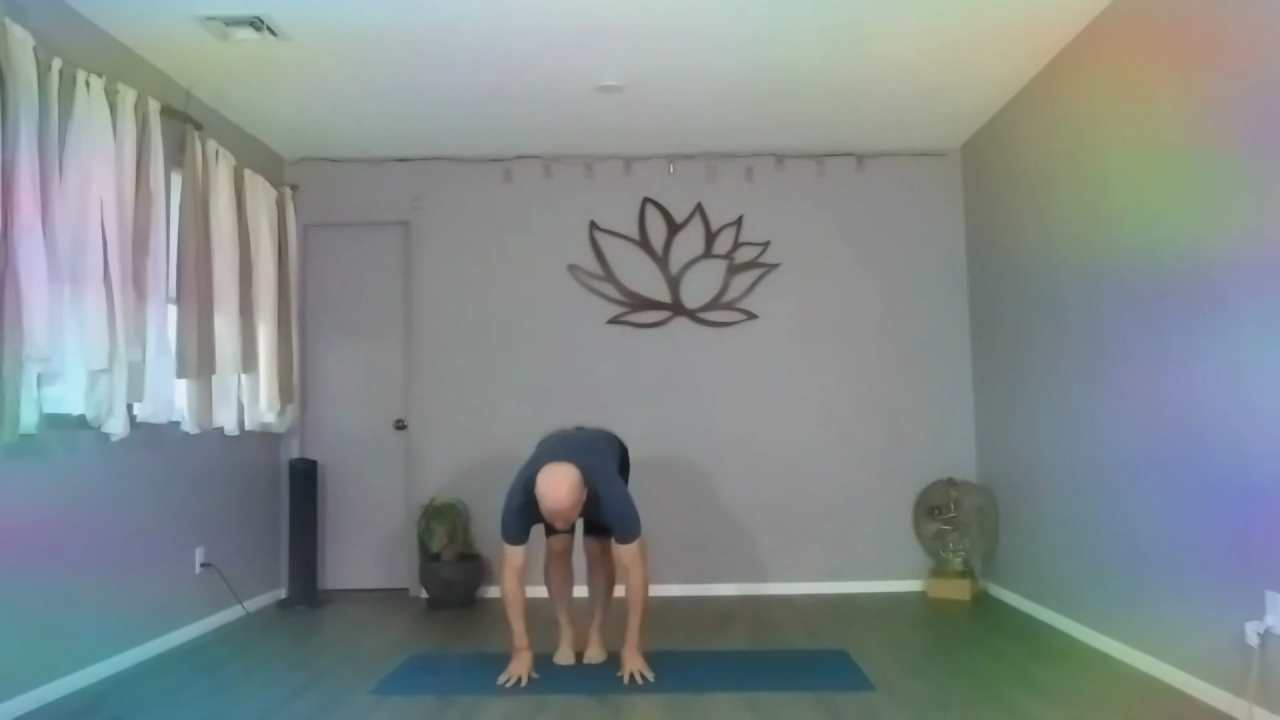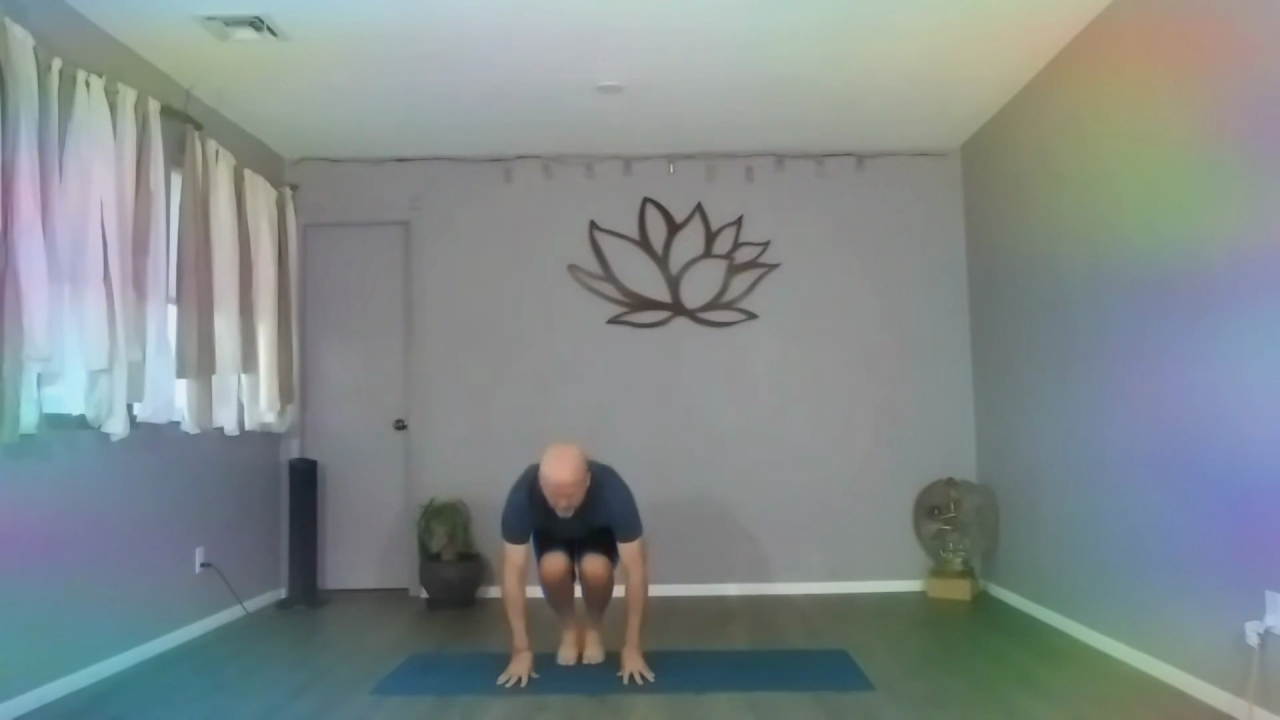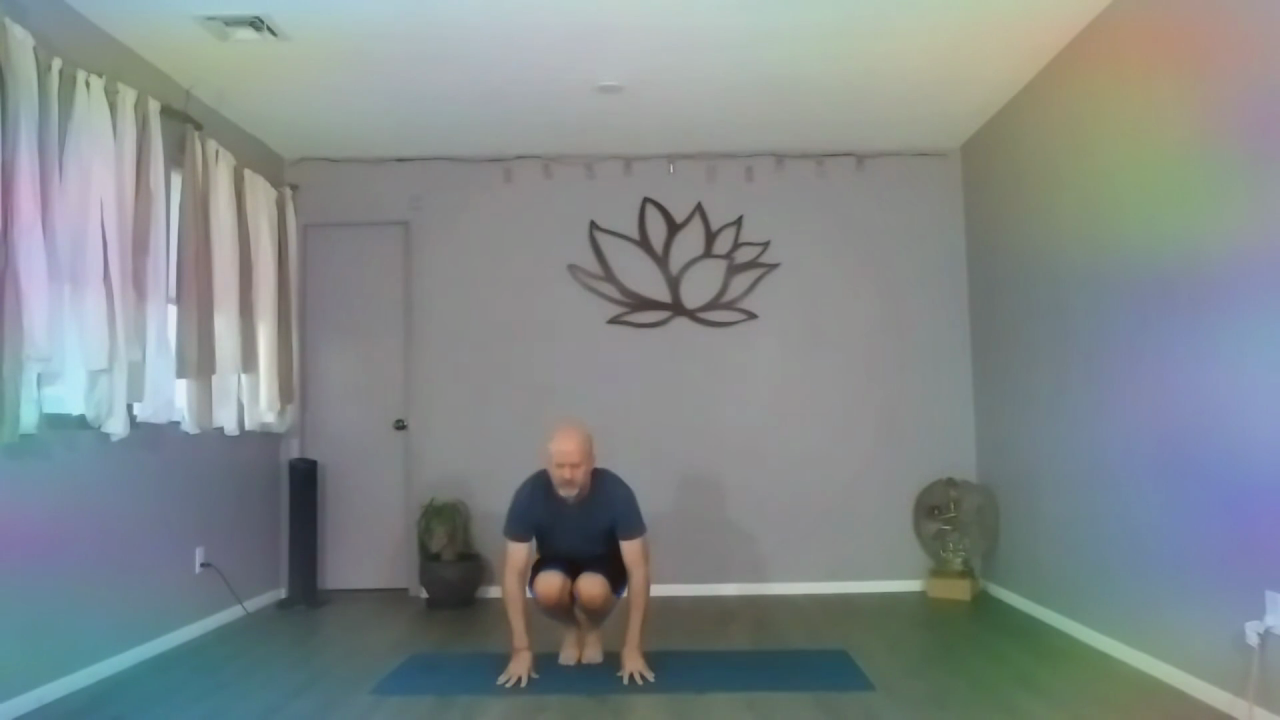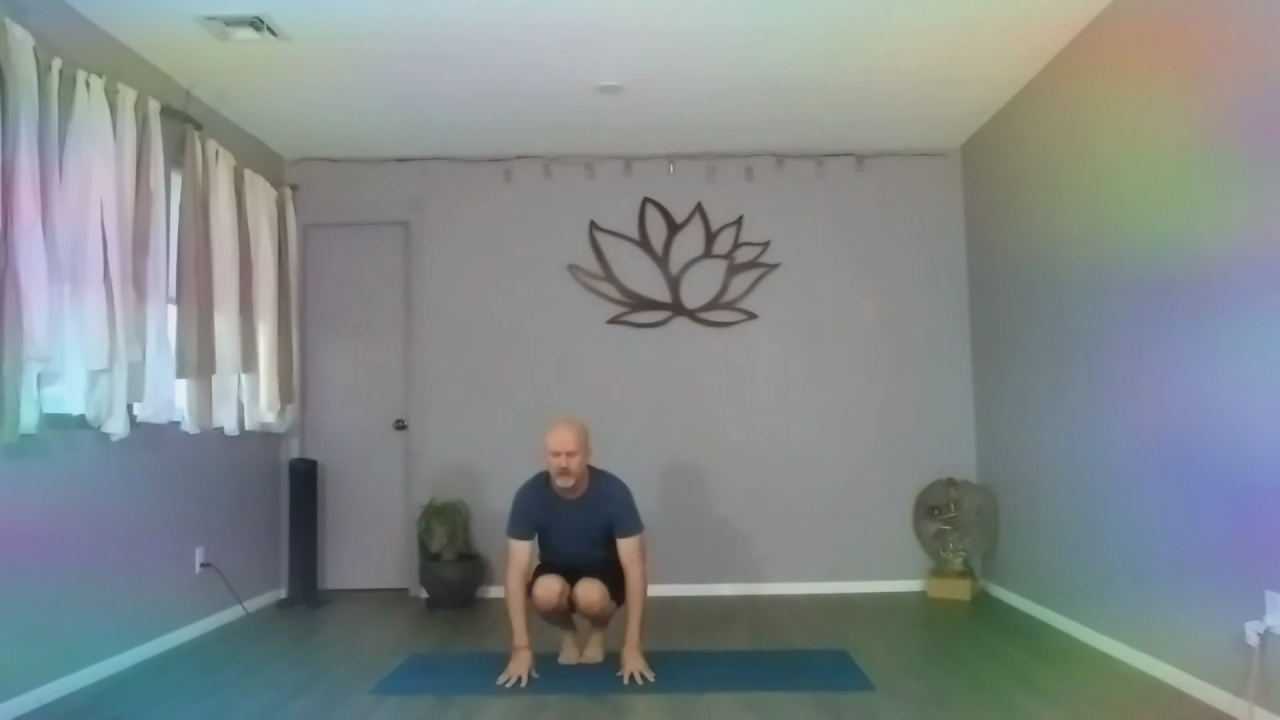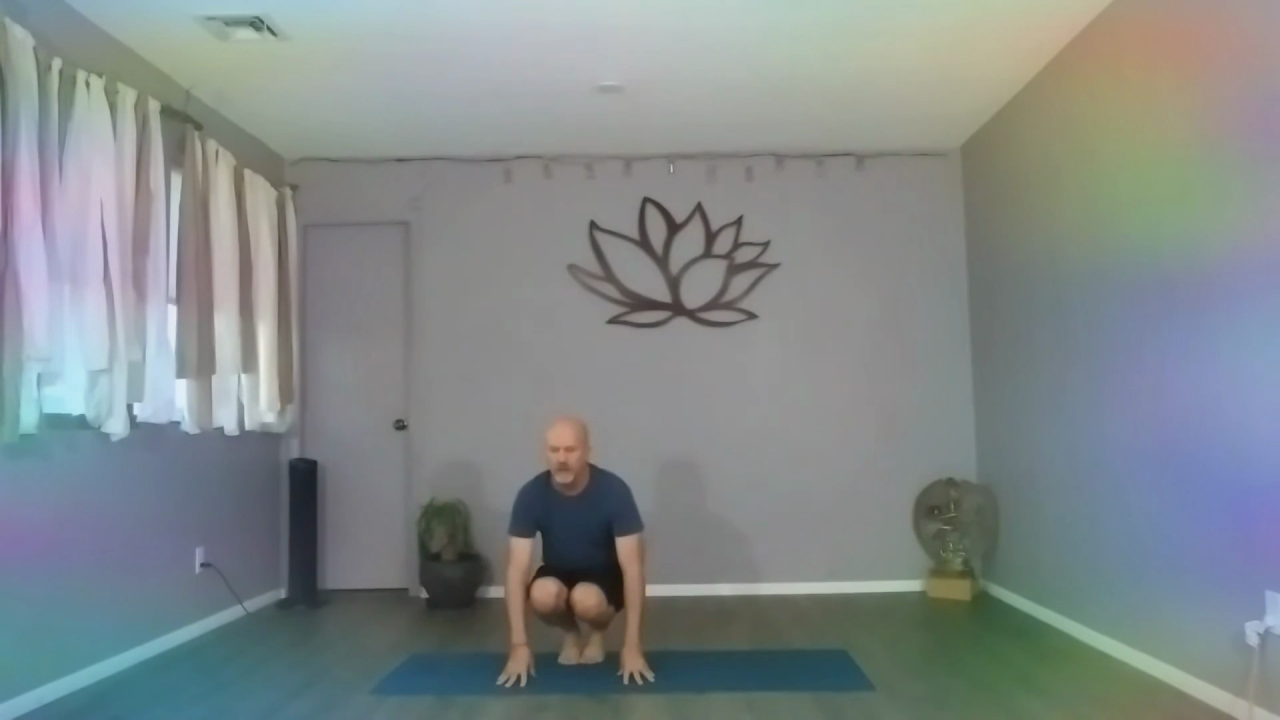
dt=0.4s
person 1, frame 1
left shoulder: (610, 494)
right shoulder: (520, 498)
left elbow: (635, 569)
right elbow: (512, 573)
left wrist: (631, 647)
right wrist: (521, 649)
left knee: (598, 549)
right knee: (557, 549)
left ankle: (596, 633)
right ankle: (565, 633)
person 1, frame 2
left shoulder: (613, 493)
right shoulder: (522, 496)
left elbow: (636, 570)
right elbow: (513, 573)
left wrist: (632, 648)
right wrist: (521, 650)
left hip: (599, 531)
right hip: (550, 533)
left knee: (595, 568)
right knee: (553, 568)
left ankle: (592, 629)
right ankle: (569, 629)
person 1, frame 3
left shoulder: (616, 493)
right shoulder: (529, 494)
left elbow: (638, 568)
right elbow: (514, 571)
left wrist: (632, 647)
right wrist: (521, 649)
left hip: (603, 564)
right hip: (556, 562)
left knee: (591, 589)
right knee: (547, 589)
left ankle: (592, 630)
right ankle: (571, 629)
person 1, frame 4
left shoulder: (614, 492)
right shoulder: (530, 495)
left elbow: (634, 567)
right elbow: (517, 569)
left wrist: (632, 646)
right wrist: (521, 647)
left hip: (603, 574)
right hip: (557, 572)
left knee: (589, 597)
right knee: (545, 593)
left ankle: (597, 631)
right ankle: (568, 633)
person 1, frame 5
left shoulder: (614, 491)
right shoulder: (531, 495)
left elbow: (632, 566)
right elbow: (517, 567)
left wrist: (631, 646)
right wrist: (519, 644)
left hip: (604, 576)
right hip: (559, 573)
left knee: (586, 601)
right knee: (542, 596)
left ankle: (596, 633)
right ankle: (570, 633)
